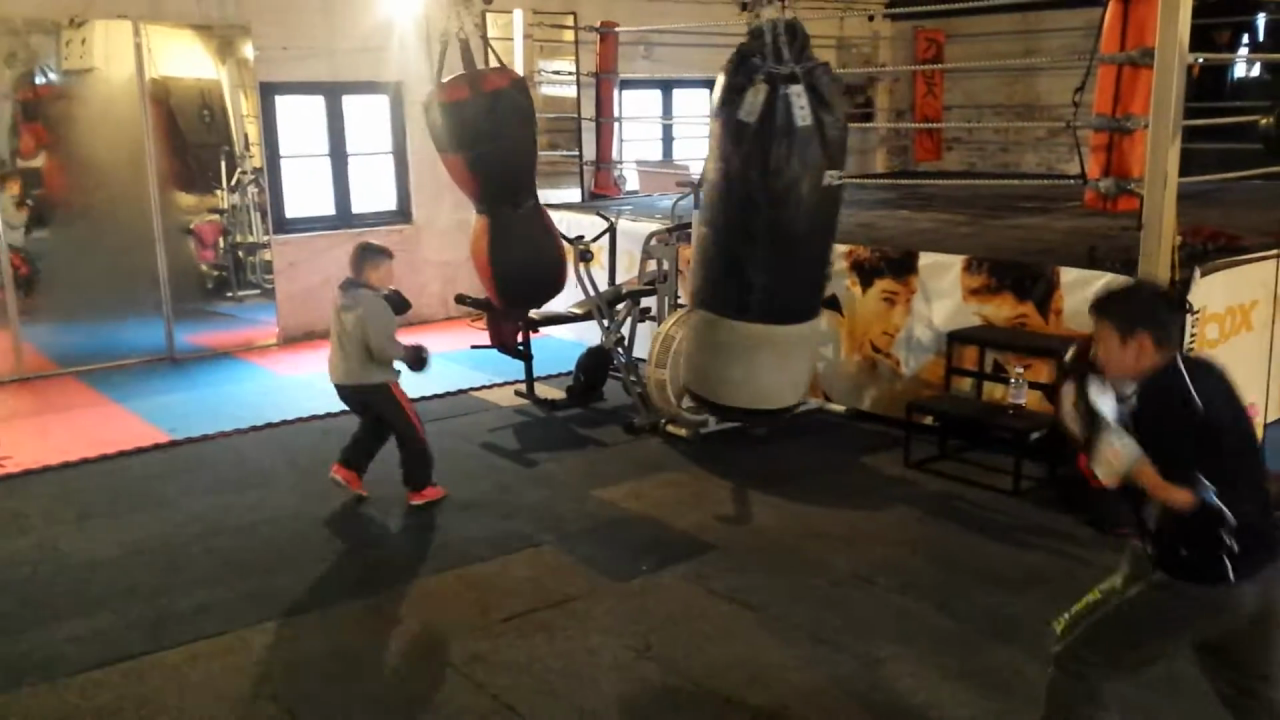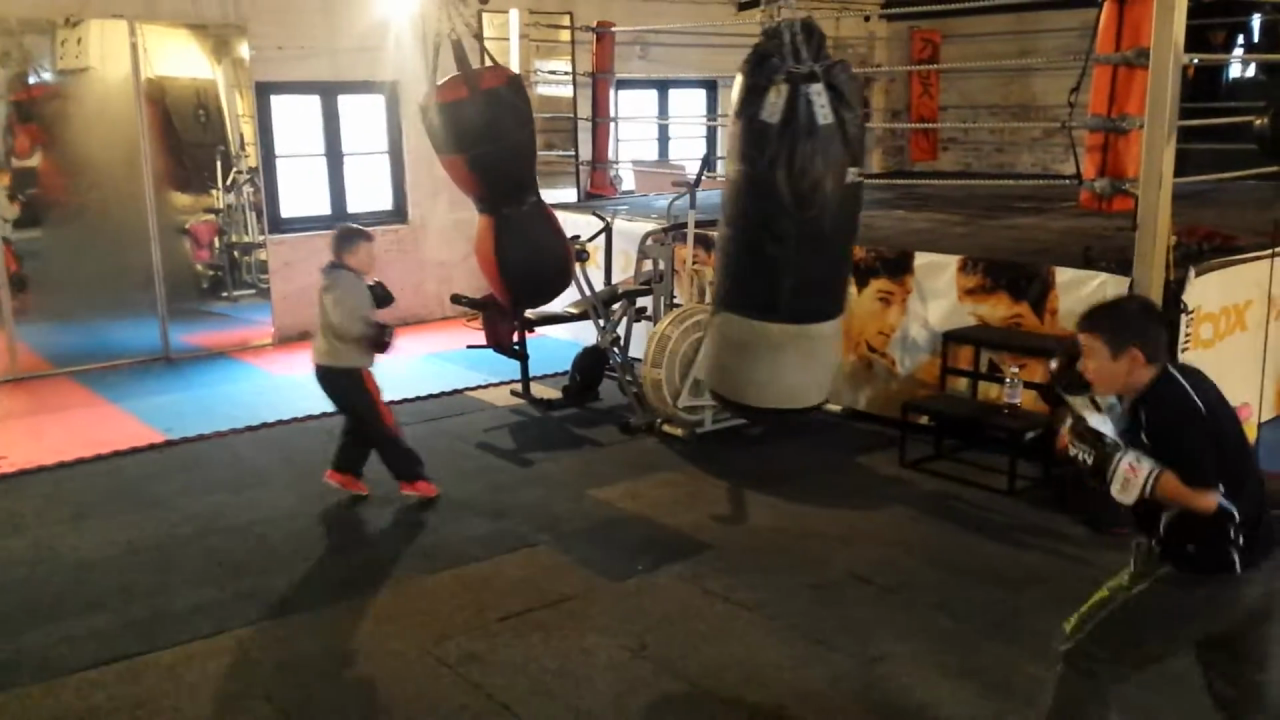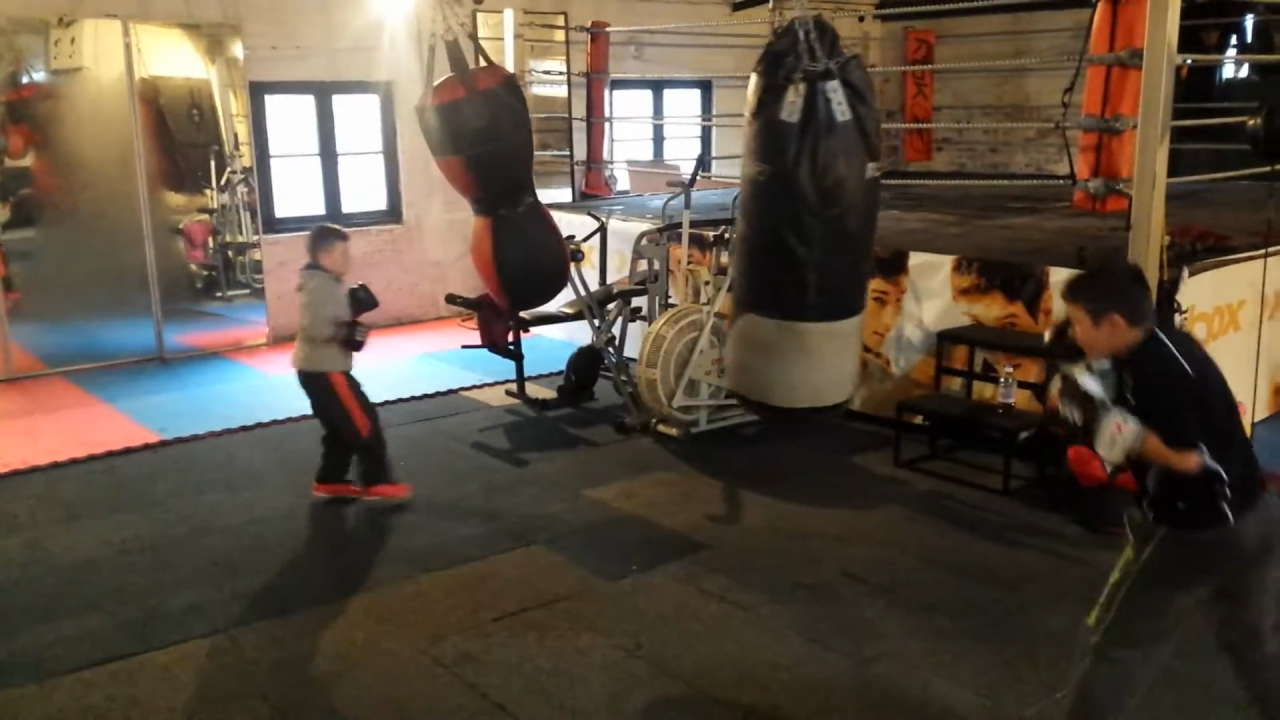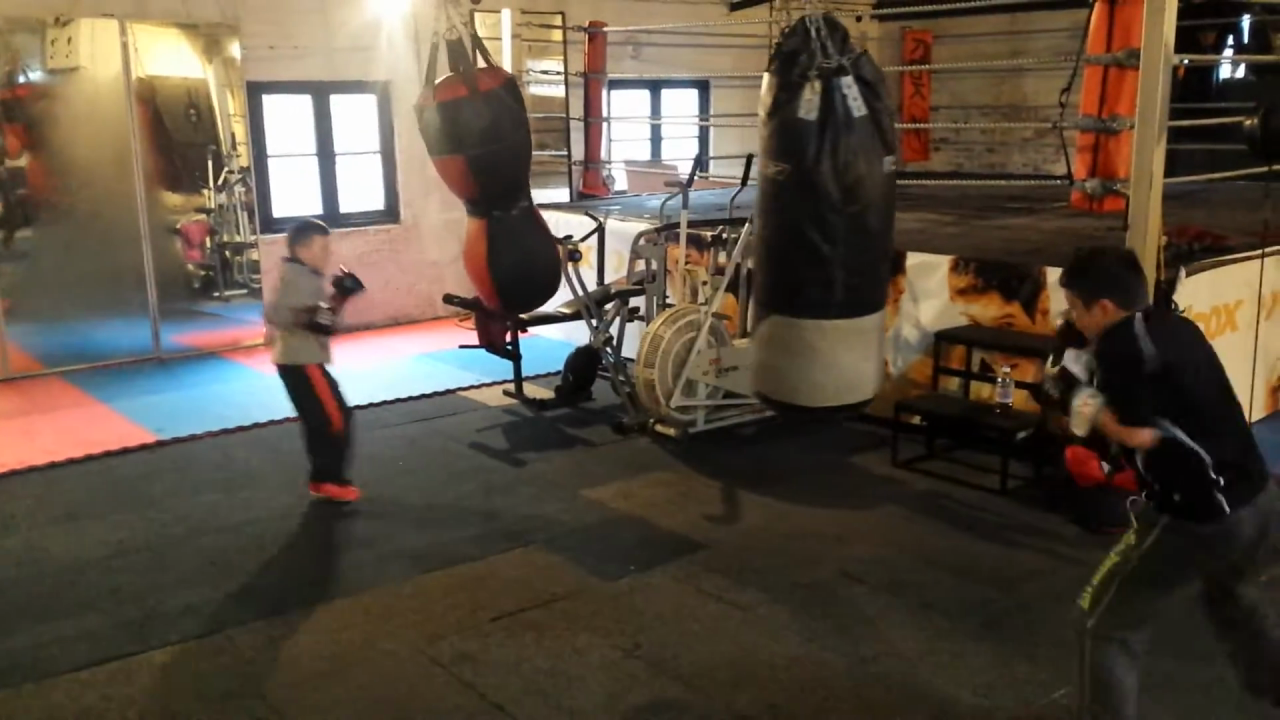
dt=0.1s
person 1, frame 1
left shoulder: (1167, 394)
right shoulder: (1196, 375)
left elbow: (1180, 493)
left wrist: (1108, 445)
left hip: (1195, 578)
left knee: (1079, 657)
person 1, frame 2
left shoulder: (1170, 404)
right shoulder: (1176, 386)
left elbow: (1202, 495)
right elbow: (1173, 463)
left wrist: (1118, 462)
right wrist: (1090, 439)
left hip: (1204, 576)
left knee: (1087, 657)
person 1, frame 3
left shoulder: (1152, 363)
right shoulder: (1164, 343)
left elbow: (1187, 457)
left wrist: (1107, 425)
left hip: (1197, 526)
left knee: (1119, 647)
person 1, frame 4
left shoulder: (1119, 342)
right shoulder: (1174, 326)
left elbow: (1138, 433)
left wrist: (1083, 401)
right wrist: (1099, 386)
left hip: (1196, 517)
left knee: (1108, 628)
right knee: (1229, 595)
person 2, frame 1
left shoulder: (348, 298)
right shoulder: (372, 304)
right elbow: (382, 347)
left wrist: (388, 312)
right wrist: (411, 353)
left hip: (344, 381)
right hip: (370, 382)
left knee: (375, 423)
right knee: (409, 429)
left ankle: (348, 466)
right ankle: (420, 486)
person 2, frame 2
left shoulder: (334, 280)
right shoulder: (351, 285)
right elbow: (346, 325)
left wrist: (371, 301)
right wrist: (375, 333)
left hip: (327, 366)
right hip: (348, 367)
left knee: (361, 419)
right knee: (381, 423)
left ankle: (343, 471)
right ankle: (412, 479)
person 2, frame 3
left shoulder: (317, 282)
right shoulder: (321, 286)
right elbow: (312, 327)
left wrist: (351, 315)
right wrist: (345, 331)
left hip: (314, 367)
right hip: (324, 370)
left knee: (338, 425)
right knee: (363, 423)
left ankle: (328, 481)
right ankle: (377, 482)
person 2, frame 4
left shoulder: (309, 279)
right shoulder: (297, 278)
left elbow: (322, 311)
right elbow: (274, 312)
right wrist: (307, 317)
left hip: (301, 361)
right hip: (302, 363)
left knee: (317, 421)
right knee: (336, 419)
left ankle: (322, 480)
right ankle: (329, 481)
